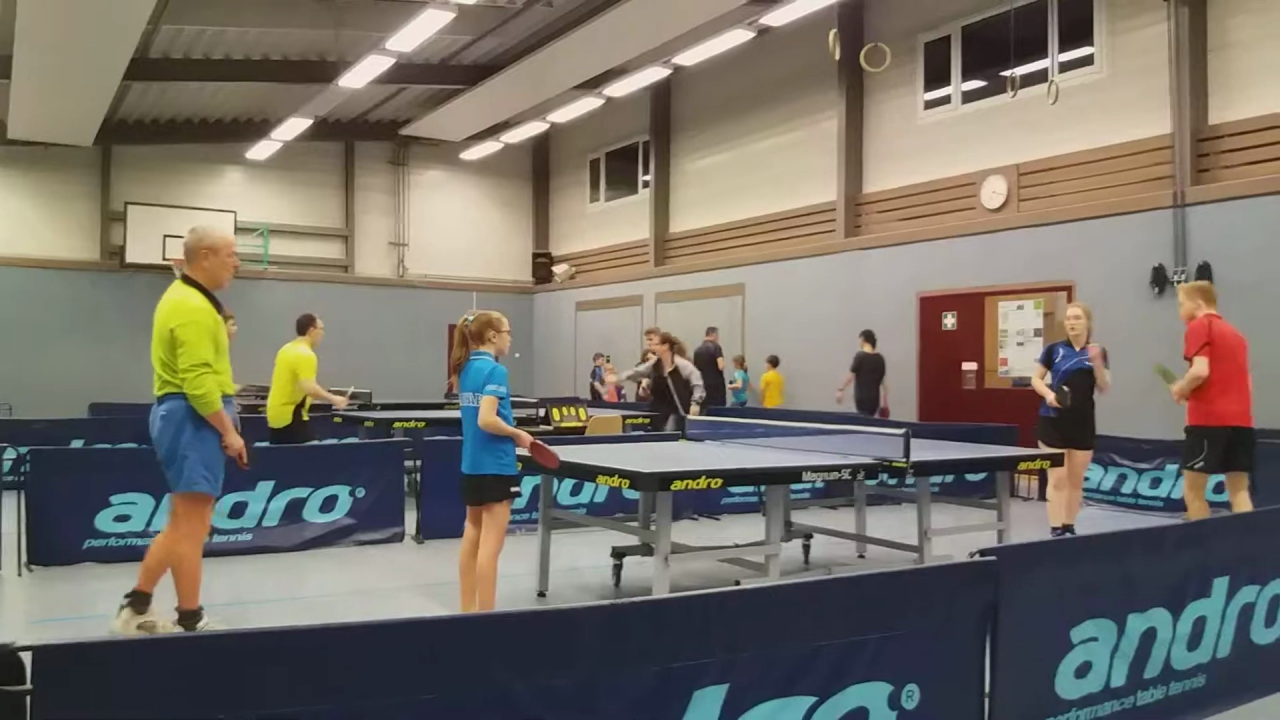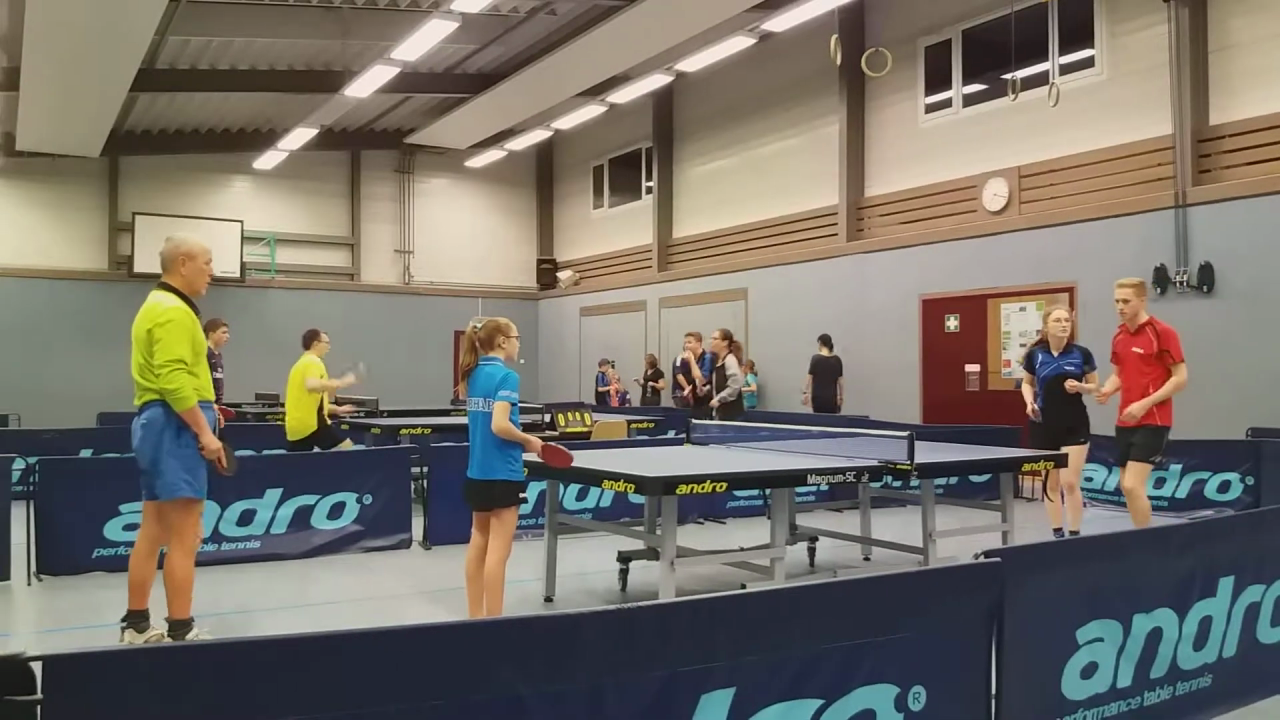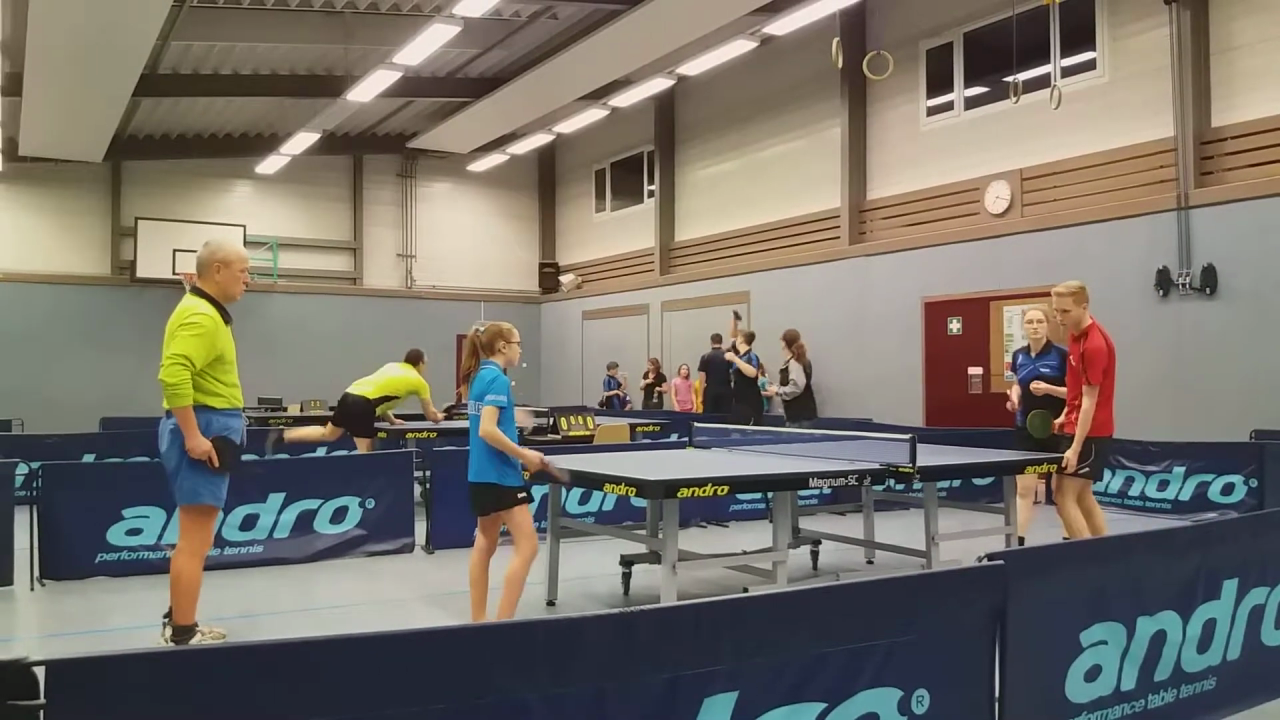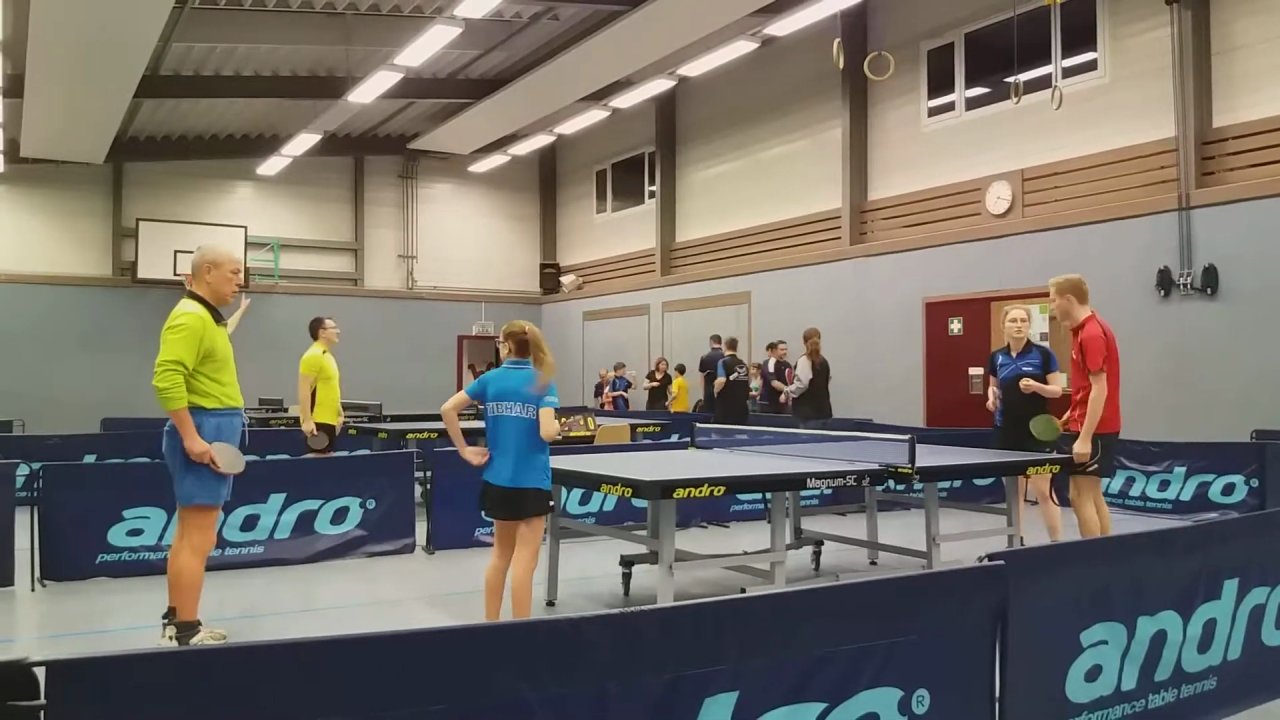
dt=1s
person 1, frame 1
left shoulder: (180, 296)
right shoulder: (194, 309)
right elbow: (198, 382)
left wrist: (222, 419)
right wrist: (227, 431)
left hip: (176, 415)
right hip: (194, 420)
left knee: (181, 523)
right knee: (192, 527)
left ankle: (135, 608)
right ankle: (189, 621)
person 1, frame 2
left shoulder: (159, 305)
right shoulder: (174, 311)
right elbow: (174, 381)
right wrist: (205, 433)
left hip: (159, 424)
right hip: (177, 426)
left knee: (153, 534)
right knee: (185, 538)
left ankle: (135, 626)
right ankle: (180, 632)
person 1, frame 3
left shoulder: (204, 311)
right shoulder: (201, 316)
right elbow: (172, 374)
right wrist: (191, 434)
left hip: (207, 429)
right hip: (202, 431)
left knee: (190, 539)
right knee: (196, 542)
left ankle: (177, 623)
right ankle: (182, 637)
person 1, frame 4
left shoulder: (206, 316)
right shoulder: (190, 317)
right elbow: (166, 378)
right wrist: (191, 438)
left hip: (212, 431)
right hip: (203, 432)
left knee: (188, 536)
right knee: (199, 540)
left ankle: (175, 621)
right ankle: (186, 633)
person 2, frame 1
left shoulder: (466, 369)
right shoulder: (495, 370)
right elbow: (486, 419)
left wrist: (510, 433)
right wrist: (518, 434)
left hip: (471, 466)
right hip: (496, 467)
left knee: (472, 538)
right knee: (490, 545)
left ankle: (468, 609)
right ankle: (485, 613)
person 2, frame 2
left shoulder: (473, 375)
right shoulder: (506, 376)
right elbow: (500, 425)
right wrist: (529, 440)
left hip: (477, 472)
right hip: (503, 473)
left knee: (479, 544)
right knee: (498, 550)
left ankle: (476, 616)
right ankle: (493, 620)
person 2, frame 3
left shoulder: (478, 376)
right shoulder: (497, 379)
right elbow: (487, 430)
left wrist: (511, 416)
right wrist: (525, 455)
left hip: (482, 475)
right hip: (501, 476)
left knee: (484, 545)
right knee: (527, 547)
left ankle: (478, 620)
right ankle: (504, 622)
person 2, frame 4
left shoulder: (489, 380)
right shoulder: (543, 381)
left elbow: (448, 411)
right elbow: (548, 433)
left wrist: (464, 449)
right wrist: (557, 427)
left hip: (497, 479)
right hip: (531, 482)
left knee: (501, 555)
right knee: (524, 560)
left ankle: (491, 623)
person 3, frame 1
left shoulder: (1198, 327)
right shoulder: (1234, 333)
left elbow: (1200, 371)
left wrist: (1180, 390)
left hip: (1208, 419)
right hip: (1240, 420)
left knee: (1194, 490)
right knee: (1239, 491)
person 3, frame 2
left shoulder: (1163, 333)
right shoulder: (1119, 336)
left elbow: (1180, 377)
left wrist: (1146, 404)
right wrist: (1107, 390)
left hip: (1151, 421)
right hip: (1126, 422)
left knee: (1132, 485)
right knee: (1129, 486)
person 3, frame 3
left shoulder: (1094, 344)
right shoulder: (1077, 334)
left elbow: (1089, 401)
left wrist: (1075, 448)
right wrist: (1064, 415)
left hip: (1089, 432)
right hip: (1077, 427)
left knee: (1064, 497)
right knee: (1083, 497)
person 3, frame 4
left shoulder: (1091, 334)
right shoulder: (1088, 329)
left elbow: (1100, 390)
left wrist: (1084, 438)
right wrist: (1074, 413)
left hip: (1093, 430)
right hip: (1102, 427)
left knee: (1080, 497)
right knee: (1093, 495)
person 4, frame 1
left shoulder: (1098, 352)
right shoulder: (1054, 350)
left elbow: (1104, 388)
right elbow: (1036, 379)
left wrist: (1098, 362)
right wrist: (1048, 394)
left hip: (1083, 422)
right hip: (1054, 421)
left knee: (1076, 481)
right knee: (1057, 480)
left ankle: (1069, 528)
right ankle: (1056, 530)
person 4, frame 2
left shoulder: (1082, 354)
right shoulder: (1034, 354)
left elbow: (1094, 386)
right elbow: (1026, 383)
left wrist: (1079, 387)
right wrist: (1029, 401)
left hip: (1074, 425)
right hip: (1043, 425)
left knee: (1070, 482)
right knee: (1051, 483)
left ankle: (1074, 533)
right ankle: (1058, 533)
person 4, frame 3
left shoulder: (1061, 355)
right shoulder: (1018, 356)
left wrist: (1048, 389)
right wrist: (1014, 398)
right hip: (1026, 429)
right knee: (1024, 489)
right ankle: (1018, 541)
person 4, frame 4
left shoulder: (1043, 354)
right shoulder: (996, 357)
left elbow: (1057, 390)
left wrist: (1035, 387)
right wrist: (992, 399)
right hip: (1007, 430)
left knee: (1043, 490)
left ankle: (1056, 543)
